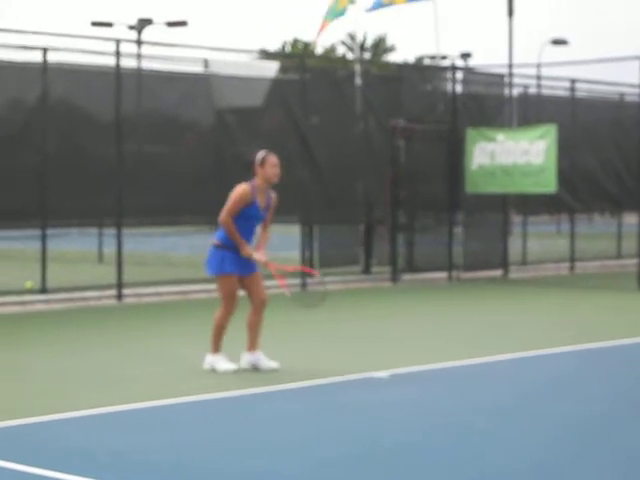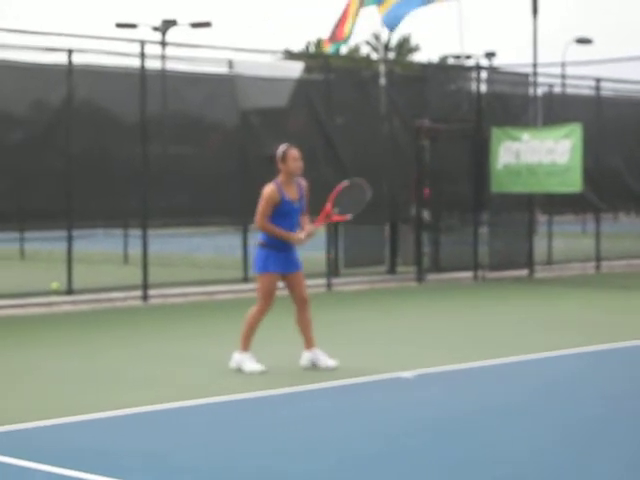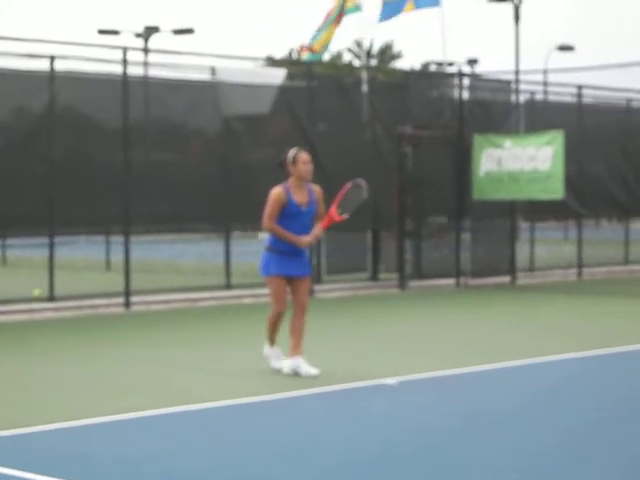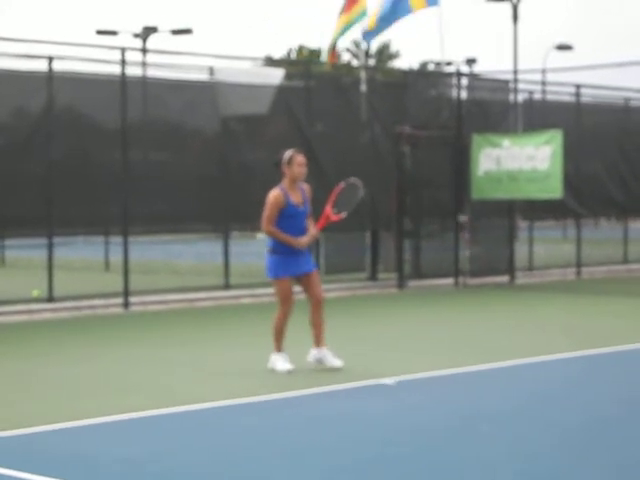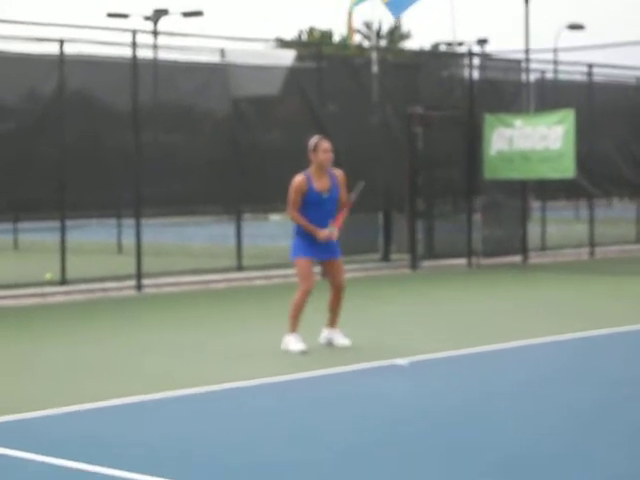
dt=0.5s
person 1, frame 1
left shoulder: (272, 197)
right shoulder: (244, 190)
right elbow: (224, 218)
left wrist: (260, 251)
right wrist: (242, 246)
left hip: (245, 255)
right hip: (225, 252)
left knee: (260, 301)
right knee: (229, 305)
left ankle: (252, 355)
right ankle: (214, 355)
person 1, frame 2
left shoulder: (302, 185)
right shoulder: (272, 190)
right elbow: (260, 223)
left wrist: (306, 228)
right wrist: (290, 236)
left hip: (289, 253)
right hip: (270, 252)
left knee: (302, 300)
right knee: (264, 304)
left ankle: (311, 352)
right ankle: (242, 354)
person 1, frame 3
left shoulder: (316, 191)
right shoulder: (279, 192)
left elbow: (319, 219)
right elbow: (268, 224)
left wrist: (315, 232)
right wrist: (296, 239)
left hip: (300, 258)
right hip: (277, 257)
left knee: (301, 307)
right knee: (279, 307)
left ankle: (295, 358)
right ankle: (270, 346)
person 1, frame 4
left shoulder: (306, 189)
right shoulder: (277, 195)
right elbow: (267, 227)
left wrist: (312, 231)
right wrist: (295, 241)
left hip: (303, 255)
right hip: (281, 257)
left knee: (318, 300)
right knee: (286, 307)
left ankle: (319, 351)
right ankle: (277, 355)
person 1, frame 5
left shoulder: (338, 176)
right shoulder: (300, 181)
left elbow: (343, 205)
right elbow: (292, 212)
left wrist: (336, 227)
right wrist: (315, 231)
left hip: (329, 242)
right hip: (304, 241)
left knee: (339, 285)
right knee: (306, 287)
left ankle: (330, 330)
right ankle: (292, 335)
